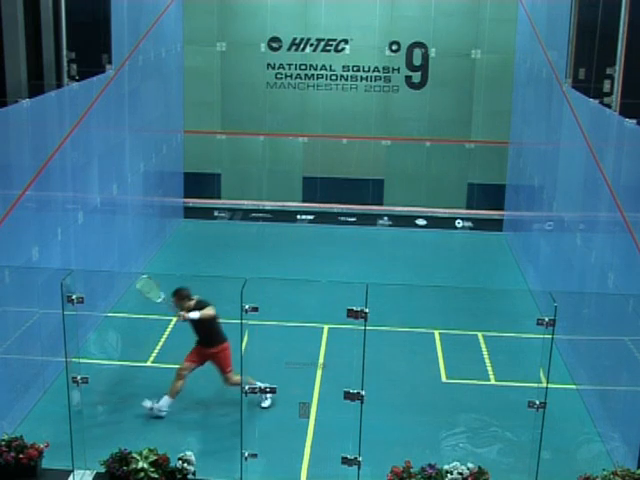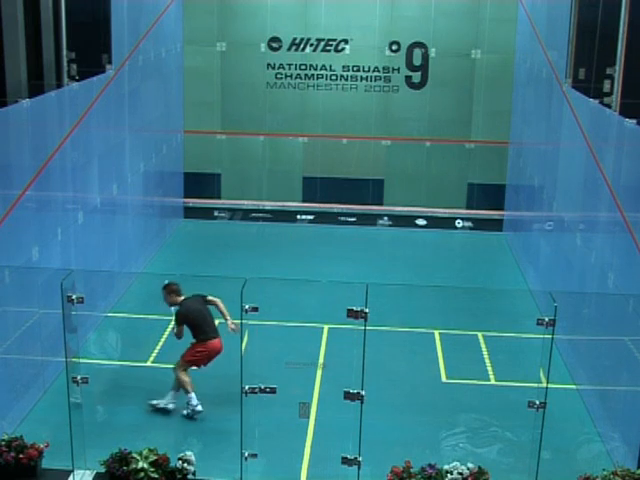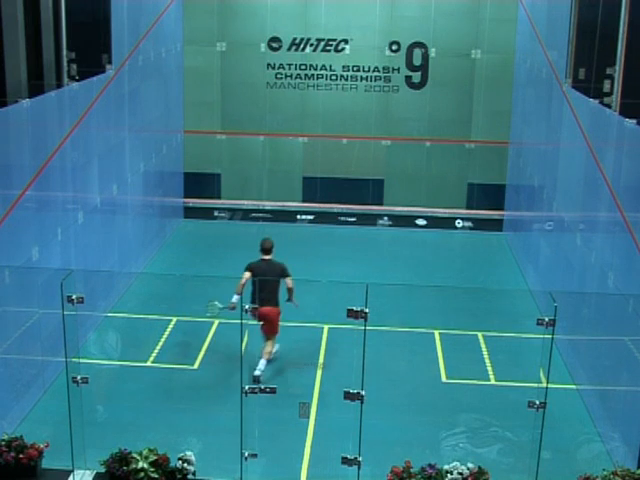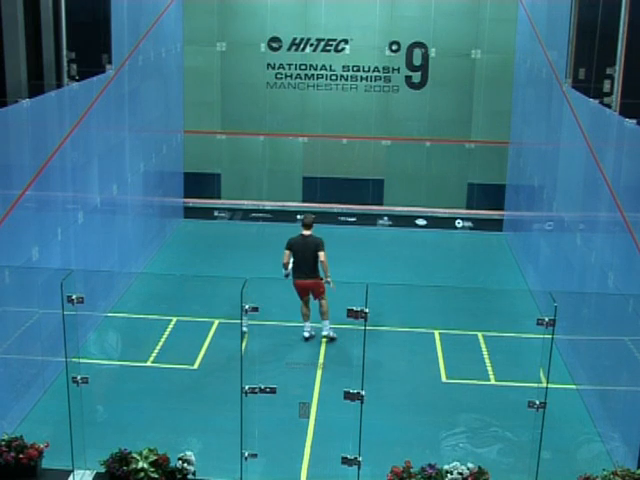
dt=0.5s
person 1, frame 1
left shoulder: (202, 305)
right shoulder: (190, 308)
left elbow: (212, 313)
left wrist: (190, 316)
left hip: (219, 347)
right hip: (202, 346)
left knee: (230, 379)
right knee: (181, 372)
right ankle: (162, 407)
person 1, frame 2
left shoulder: (180, 312)
right shoulder: (197, 297)
left elbow: (179, 336)
right elbow: (217, 301)
left wrist: (177, 331)
right wrist: (229, 321)
left hip: (206, 345)
right hip: (216, 341)
left knee: (179, 368)
right knee: (183, 366)
left ankle: (194, 404)
right ankle: (168, 401)
person 1, frame 3
left shoulder: (252, 266)
right shoulder: (280, 266)
left elbow: (243, 282)
right elbow: (290, 286)
left wrist: (235, 299)
right wrist: (290, 298)
left hip: (256, 308)
right hip: (272, 309)
right knee: (270, 340)
left ankle: (272, 350)
right ankle: (259, 370)
person 1, frame 4
left shoulder: (292, 241)
right shoulder: (318, 241)
left elbow: (285, 261)
right elbow: (322, 259)
left wrist: (286, 271)
right wrist: (327, 276)
left hip: (298, 280)
right hip: (313, 279)
left knee: (305, 303)
right knee: (323, 300)
left ankle: (307, 331)
right ankle: (326, 331)
